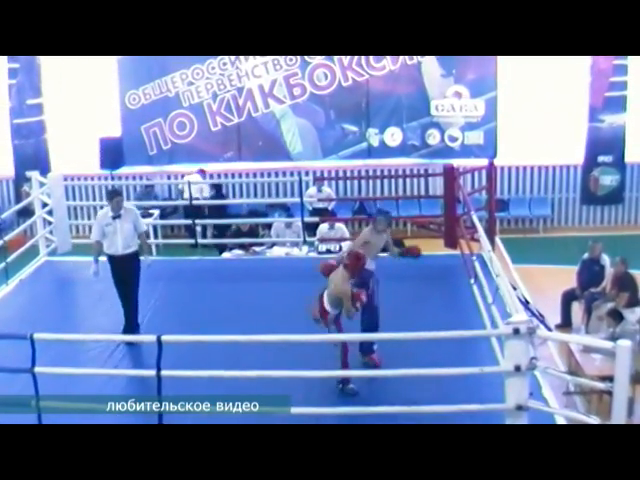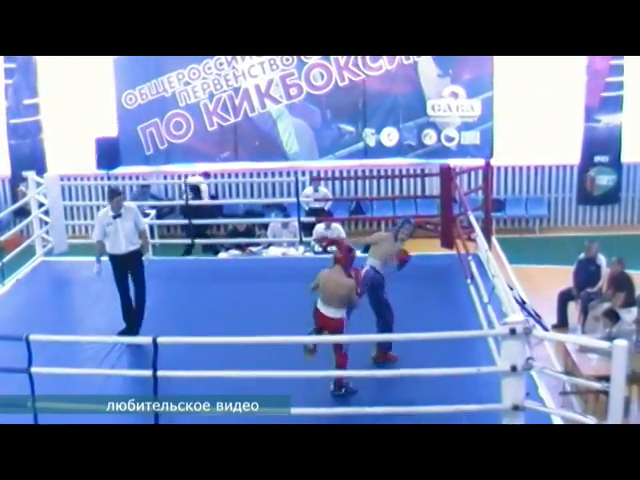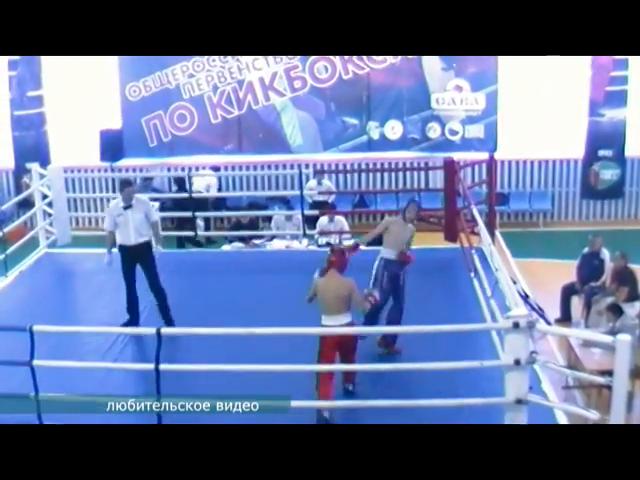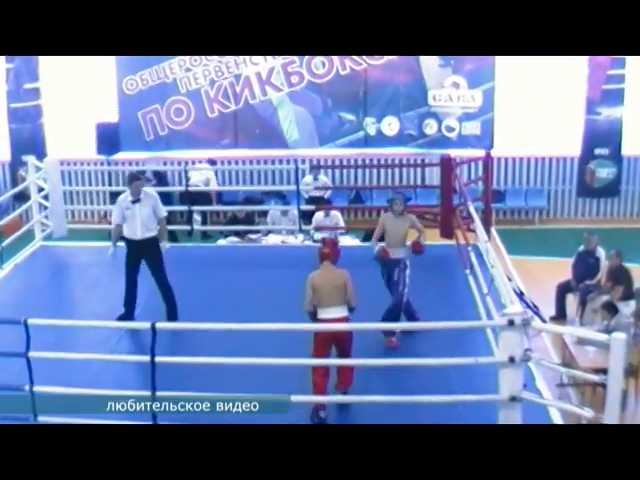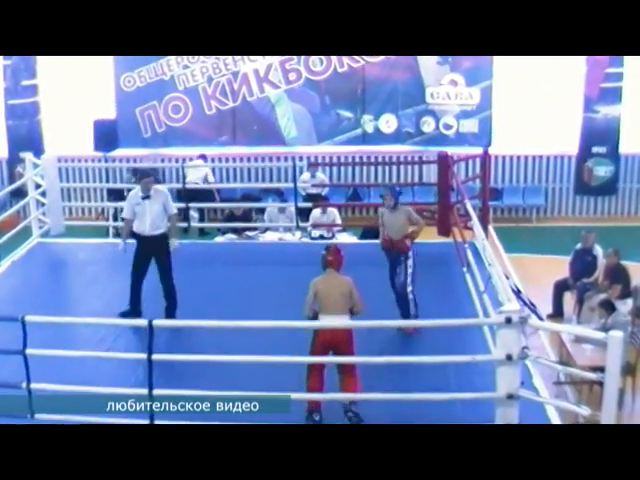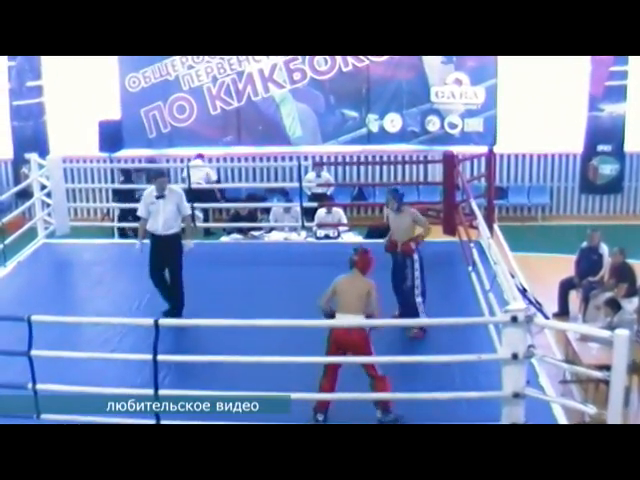
dt=0.2s
person 1, frame 1
left shoulder: (339, 269)
right shoulder: (345, 289)
right elbow: (349, 315)
right wrist: (358, 303)
left hip: (325, 298)
right hip: (329, 314)
right knee: (342, 345)
right ankle: (344, 383)
person 1, frame 2
left shoulder: (323, 274)
right shoulder: (349, 283)
left elbow: (312, 288)
right elbow: (354, 305)
right wrist: (356, 289)
left hip: (320, 314)
right hip: (335, 321)
right knee: (340, 351)
left ankle: (312, 341)
right ankle: (339, 386)
person 1, frame 3
left shoulder: (319, 282)
right shoulder: (349, 284)
left elbow: (308, 299)
right elbow: (363, 307)
right wrist: (371, 300)
left knee: (325, 370)
right knee: (348, 359)
left ankle: (324, 411)
right ankle: (349, 385)
person 1, frame 4
left shoulder: (313, 277)
right shoulder: (343, 275)
left elbow: (307, 307)
right elbow: (352, 303)
right hip: (342, 323)
left knee: (320, 367)
right knee: (345, 361)
left ankle: (320, 409)
right ankle: (342, 394)
person 1, frame 5
left shoulder: (316, 283)
right shoulder: (348, 282)
left elbow: (308, 313)
right elbow: (358, 309)
left hip: (323, 331)
right hip: (343, 332)
left knee: (315, 372)
right knee: (348, 372)
left ankle: (314, 412)
right ankle: (350, 406)
person 1, frame 6
left shoulder: (339, 280)
right shoulder: (369, 284)
left elbow: (323, 305)
right elbow: (373, 313)
left hip: (337, 332)
right hip: (358, 334)
left knee: (329, 373)
right knee: (375, 373)
left ankle: (320, 412)
right ankle: (384, 413)
person 2, frame 1
left shoulder: (386, 233)
right shoulder: (368, 233)
left elbow: (392, 251)
right elbow: (351, 249)
left wrist: (403, 252)
right wrist: (337, 260)
left hip: (369, 272)
right hip: (359, 270)
left knee: (371, 310)
left ankle: (368, 352)
person 2, frame 2
left shoulder: (399, 246)
right shoulder: (383, 237)
left elbow: (396, 265)
right elbow: (362, 241)
left wrist: (402, 260)
left hip: (379, 276)
right hip: (370, 270)
left knee: (386, 315)
left ankle: (382, 352)
person 2, frame 3
left shoulder: (411, 229)
right shoulder: (390, 221)
right elbow: (372, 234)
left wrist: (407, 255)
right wrist: (355, 245)
left hip: (399, 266)
right hip: (385, 262)
left knee: (398, 304)
right knee: (379, 298)
left ankle: (388, 341)
person 2, frame 4
left shoulder: (409, 218)
right shoulder: (384, 218)
left elbow: (421, 231)
right elbow: (375, 237)
left wrist: (419, 241)
right wrist: (376, 249)
left hip: (401, 261)
right hip: (386, 259)
left knee: (399, 296)
right knee: (397, 294)
left ankle: (390, 333)
right ankle: (412, 319)
person 2, frame 5
left shoulder: (406, 211)
right shoulder: (382, 212)
left elbow: (421, 224)
left wrist: (410, 239)
right wrist: (383, 239)
left hip: (405, 253)
right hip: (391, 252)
left knee: (404, 286)
right knee: (396, 286)
left ankle: (409, 319)
right ankle: (410, 316)
person 2, frame 6
left shoulder: (411, 213)
right shoulder: (389, 214)
left elbow: (427, 228)
left wrist: (415, 241)
right wrist: (389, 241)
left hip: (410, 255)
right hip: (396, 254)
left knee: (413, 289)
right knee: (397, 285)
left ankle: (420, 326)
right ankle: (404, 313)
person 3, frame 1
left shoulder: (132, 212)
right shoulder: (101, 217)
left elbow: (142, 234)
right elbow: (97, 241)
left wrist: (147, 254)
right wrist: (95, 262)
left hip: (131, 257)
right hip: (114, 259)
left knee: (132, 295)
right knee: (123, 294)
left ankle: (131, 329)
right ankle: (132, 325)
person 3, frame 2
left shoulder: (132, 210)
right shoulder: (102, 217)
left elbow: (142, 231)
right elbow: (99, 241)
left wrist: (146, 251)
right wrist: (98, 262)
left hip: (134, 255)
right hip: (116, 258)
left knee: (140, 291)
right knee: (123, 293)
left ankle: (135, 326)
right ankle: (130, 325)
person 3, frame 3
left shoulder: (143, 202)
right shoulder: (113, 207)
left elbow: (154, 223)
right elbow: (110, 231)
left wrist: (158, 244)
right wrist: (108, 252)
left hip: (144, 247)
right hip: (126, 250)
left knee: (154, 283)
right knee: (130, 285)
left ankle: (167, 317)
right ankle: (133, 318)
person 3, frame 4
left shoulder: (152, 196)
right shoulder: (122, 200)
left elbow: (161, 219)
right elbow: (118, 224)
left wrist: (164, 240)
right wrist: (114, 245)
left hip: (150, 242)
right hip: (132, 244)
left knee: (161, 279)
right knee: (130, 279)
left ankle: (172, 313)
right ankle: (128, 312)
person 3, frame 5
left shoulder: (163, 193)
right shoulder: (132, 196)
left elbow: (172, 216)
right elbow: (128, 220)
left wrist: (173, 237)
right wrist: (123, 241)
left hip: (160, 239)
right hip: (142, 240)
left knee: (166, 277)
right knee: (136, 275)
left ankle: (171, 312)
right ankle: (134, 309)
person 3, frame 6
left shoulder: (177, 193)
right shoulder: (147, 195)
left elbow: (186, 216)
right elbow: (144, 219)
left wrist: (188, 238)
right wrist: (140, 240)
left hip: (173, 239)
right hip: (156, 239)
left knee: (175, 277)
right knee: (155, 274)
left ankle: (176, 311)
right ankle: (173, 304)
